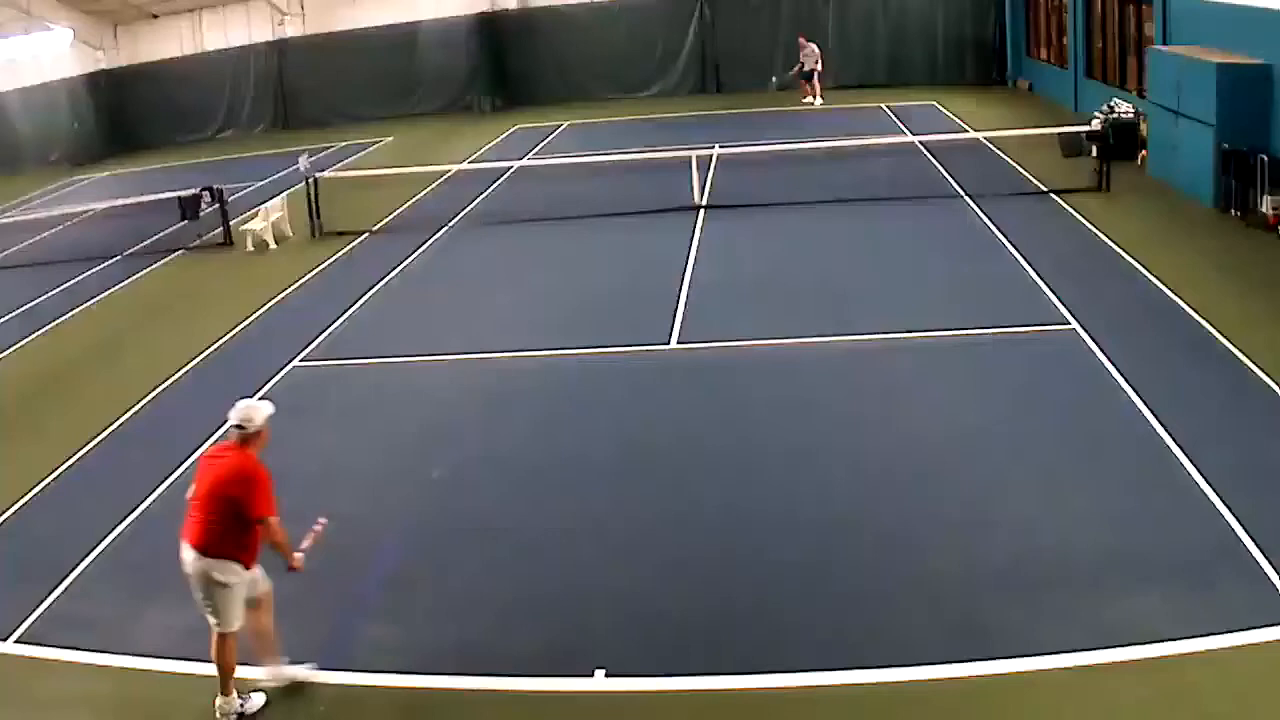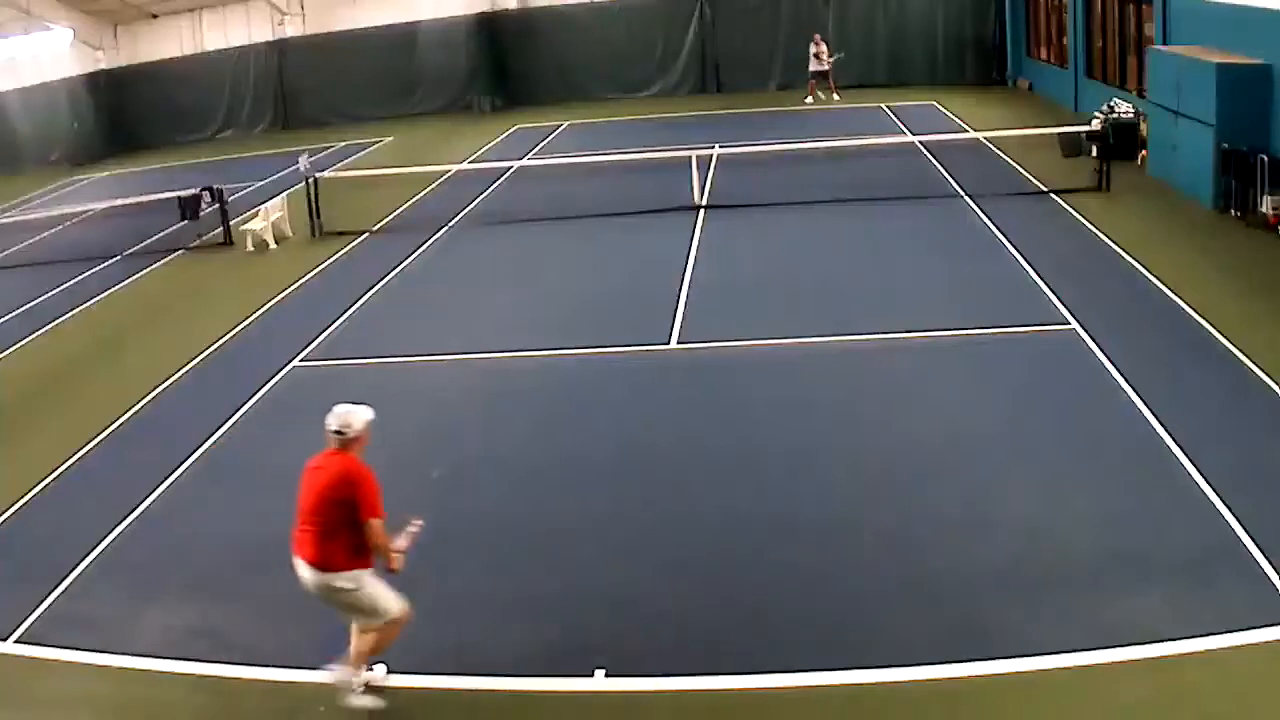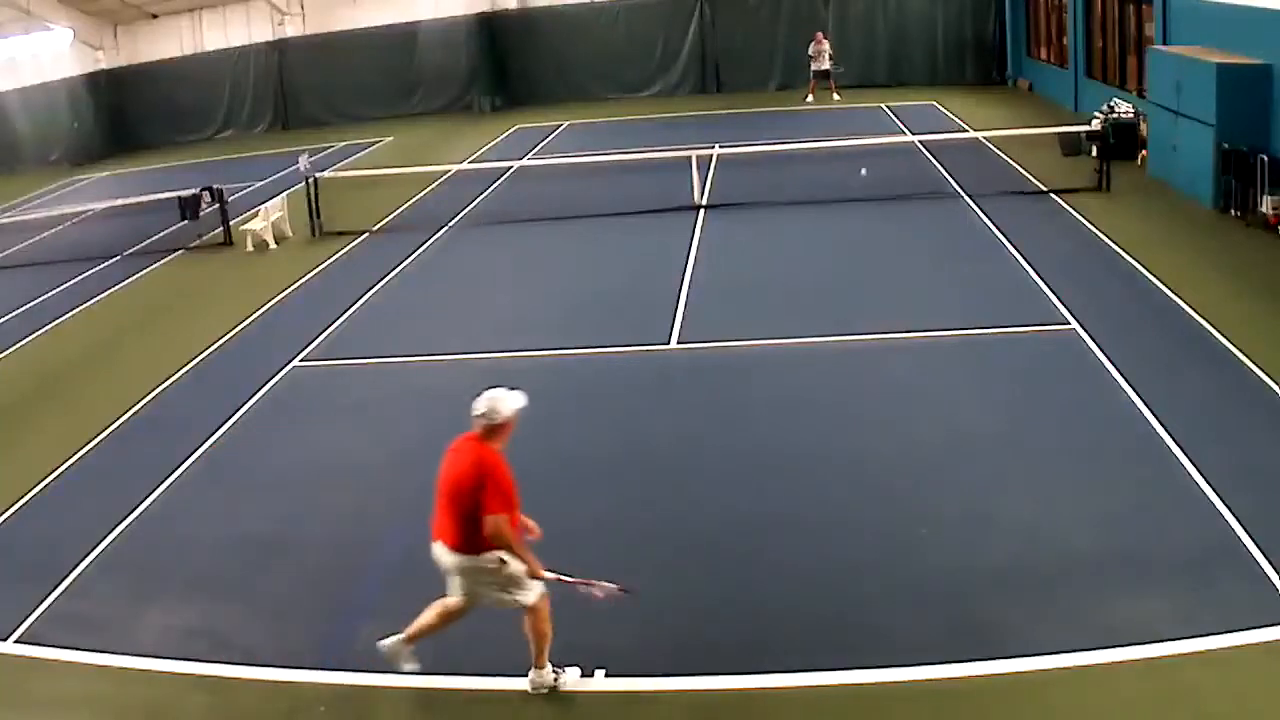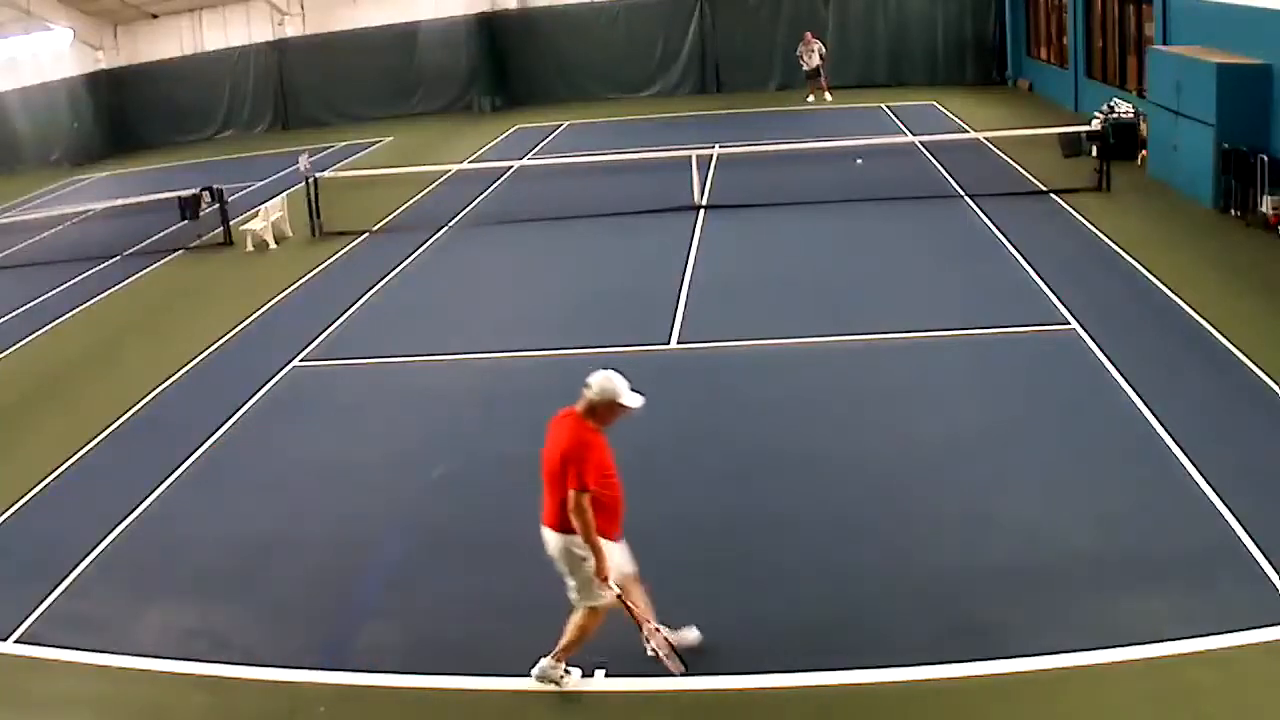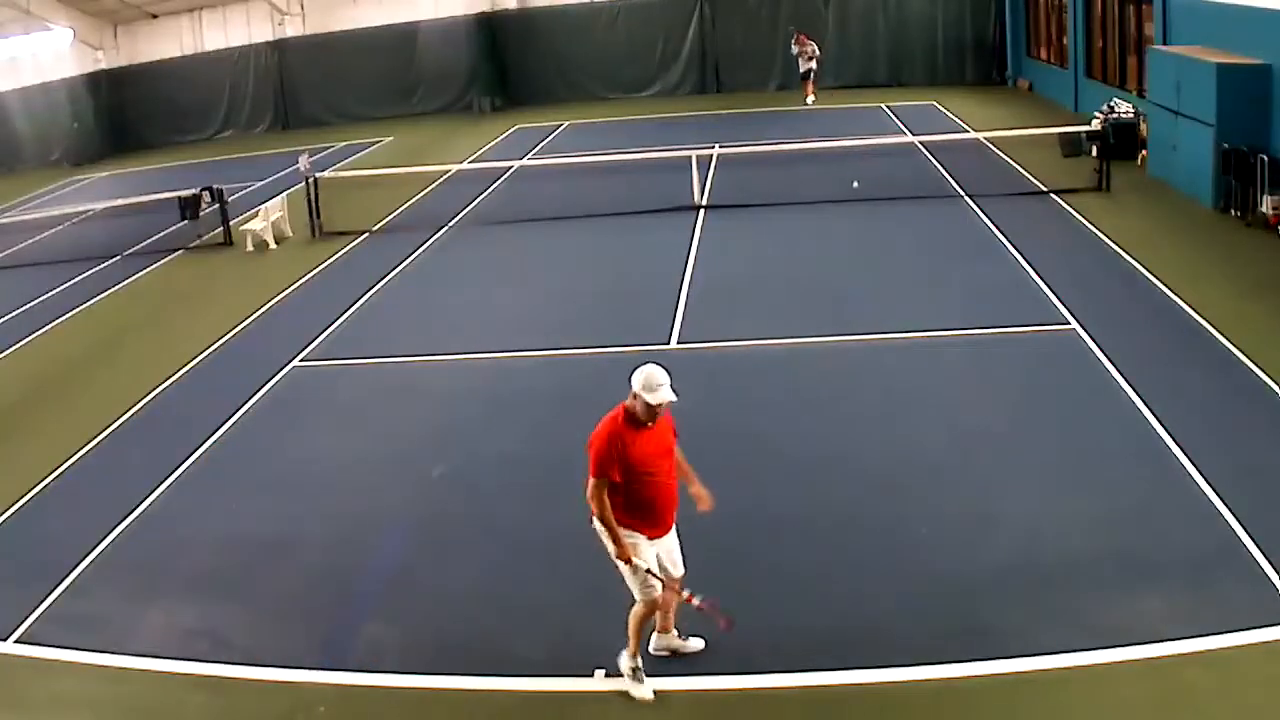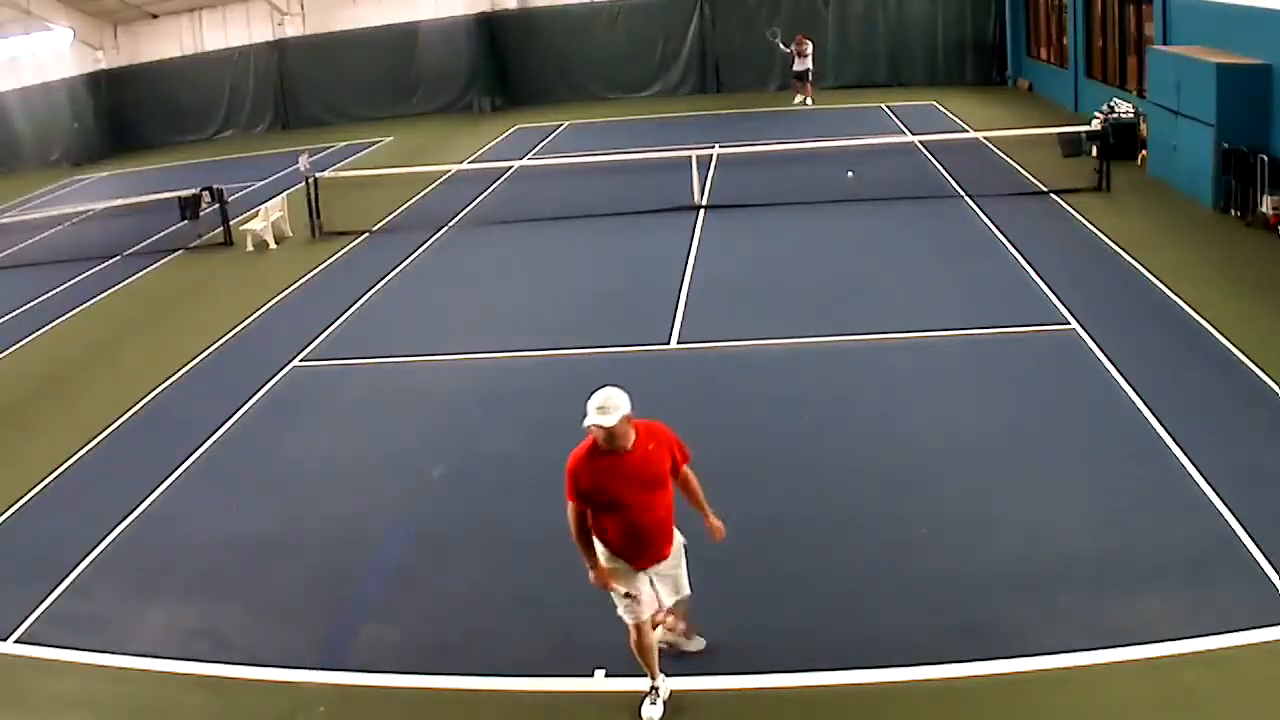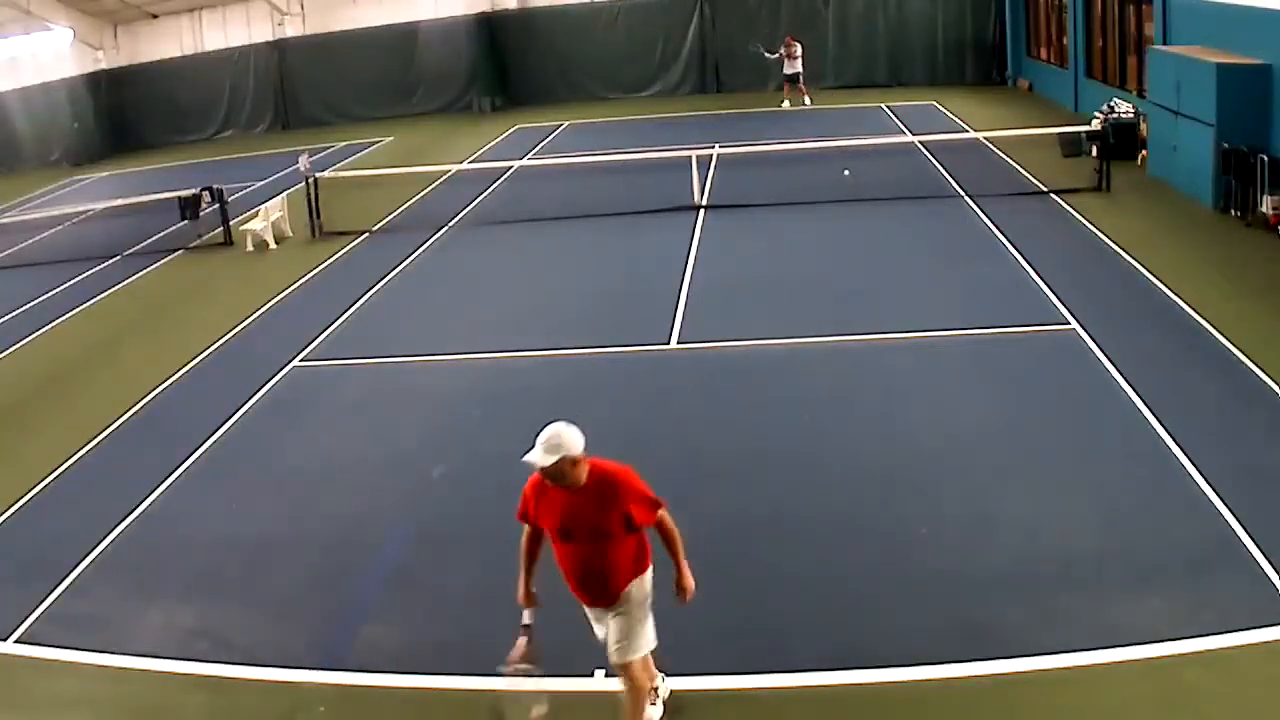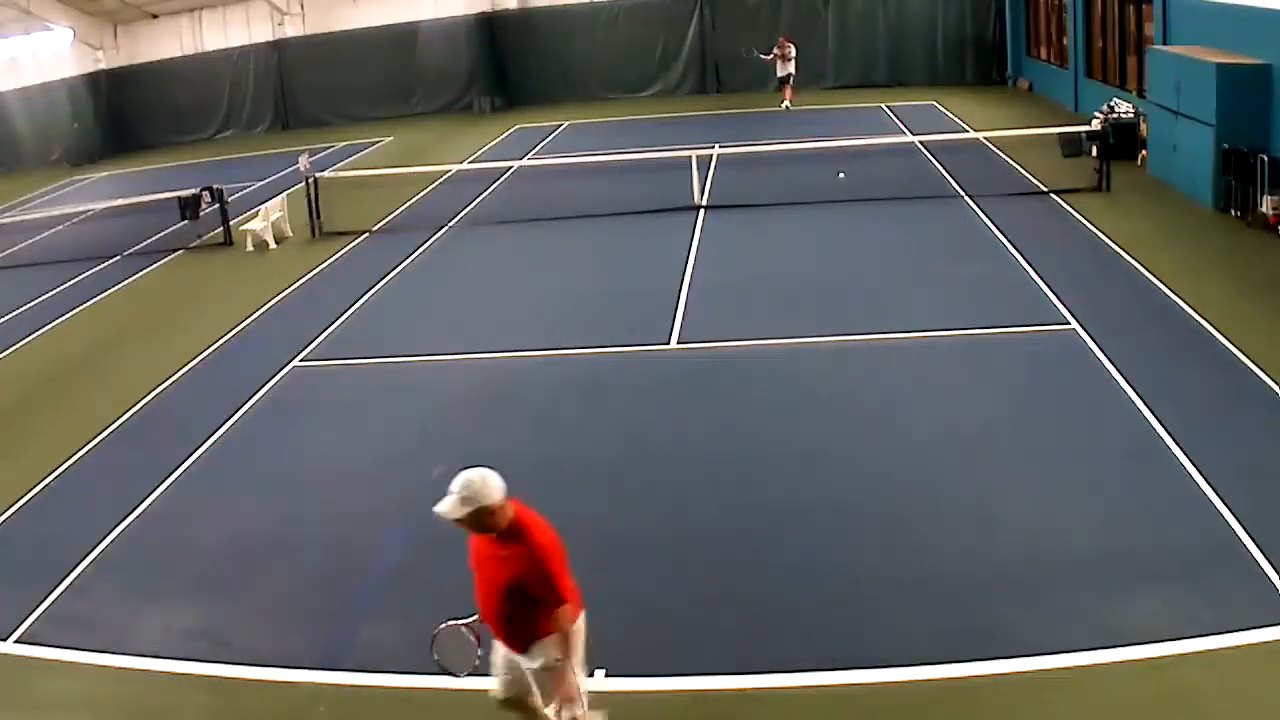
dt=0.4s
person 1, frame 1
left shoulder: (213, 455)
right shoulder: (252, 471)
left elbow: (193, 496)
right elbow: (269, 529)
right wrist: (291, 557)
left hip: (198, 550)
right hip: (219, 563)
left knee: (260, 597)
right knee: (226, 630)
left ankle: (274, 669)
person 1, frame 2
left shoulder: (316, 465)
right shoulder: (359, 474)
right elbow: (374, 534)
left wrist: (375, 543)
right wrist: (391, 556)
left hip: (308, 562)
right hip: (337, 573)
left knee: (368, 613)
right knee: (397, 615)
left ankle: (356, 674)
right ankle: (349, 672)
person 1, frame 3
left shoulder: (462, 446)
right shoulder: (493, 466)
right elbow: (494, 529)
left wrist: (517, 518)
right wrist: (527, 561)
left hip: (446, 545)
right hip: (478, 555)
left knee: (460, 601)
right knee: (536, 600)
left ankle: (401, 642)
right ankle: (542, 674)
person 1, frame 4
left shoulder: (565, 418)
right shoulder: (582, 441)
right elbow: (578, 506)
right wrist: (598, 555)
left hip: (598, 532)
right hip: (575, 538)
left knee: (627, 578)
right knee: (597, 605)
right ankle: (551, 667)
person 1, frame 5
left shoulder: (661, 416)
right shoulder: (611, 434)
right elbow: (596, 493)
left wrist: (694, 484)
right wrist: (617, 541)
left hip: (663, 523)
right hip: (628, 530)
left knee: (672, 581)
right knee: (651, 597)
left ankle: (665, 637)
right ankle: (631, 660)
person 1, frame 6
left shoulder: (659, 437)
right shoulder: (580, 463)
left elbow: (683, 474)
right elbow: (577, 516)
left wrist: (707, 515)
right wrist: (594, 565)
left hip: (666, 546)
right hip: (618, 558)
left knee: (676, 601)
right knee: (639, 624)
left ankle: (670, 631)
right ankle: (656, 684)
person 1, frame 7
left shoulder: (618, 482)
right shoulder: (536, 489)
left elbow: (661, 519)
right elbow: (531, 532)
left wrist: (681, 568)
right wrist: (525, 581)
left hip: (628, 582)
right hip: (586, 590)
left knee: (627, 664)
right knee: (630, 642)
right ankle: (655, 683)
person 1, frame 8
left shoulder: (536, 547)
right shoulder: (490, 522)
left elbow: (563, 612)
left wrist: (565, 672)
left hip: (548, 638)
right knee: (512, 698)
